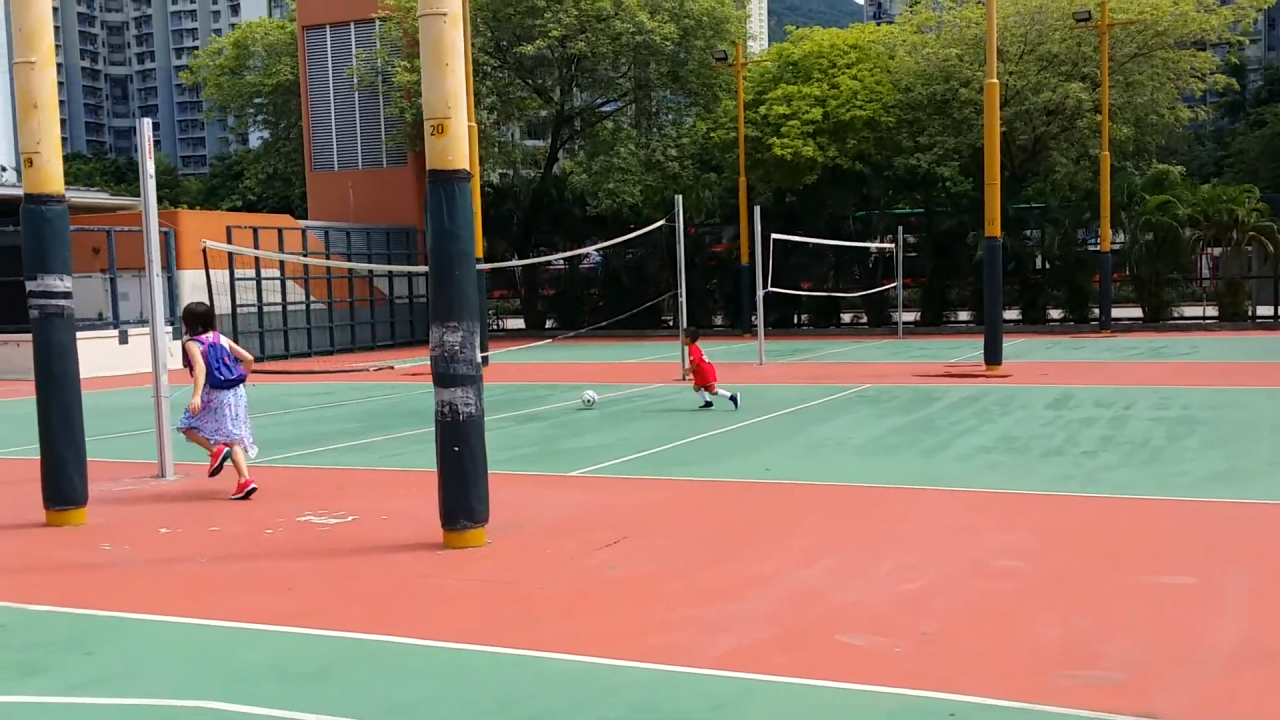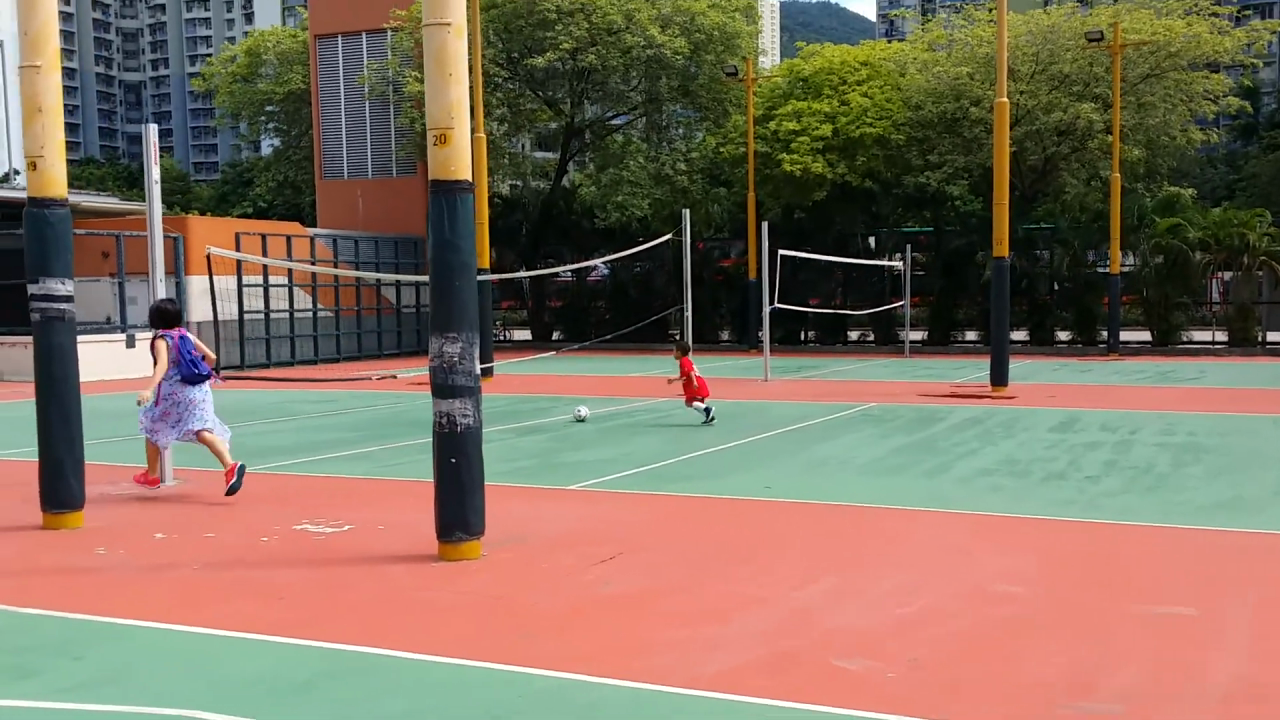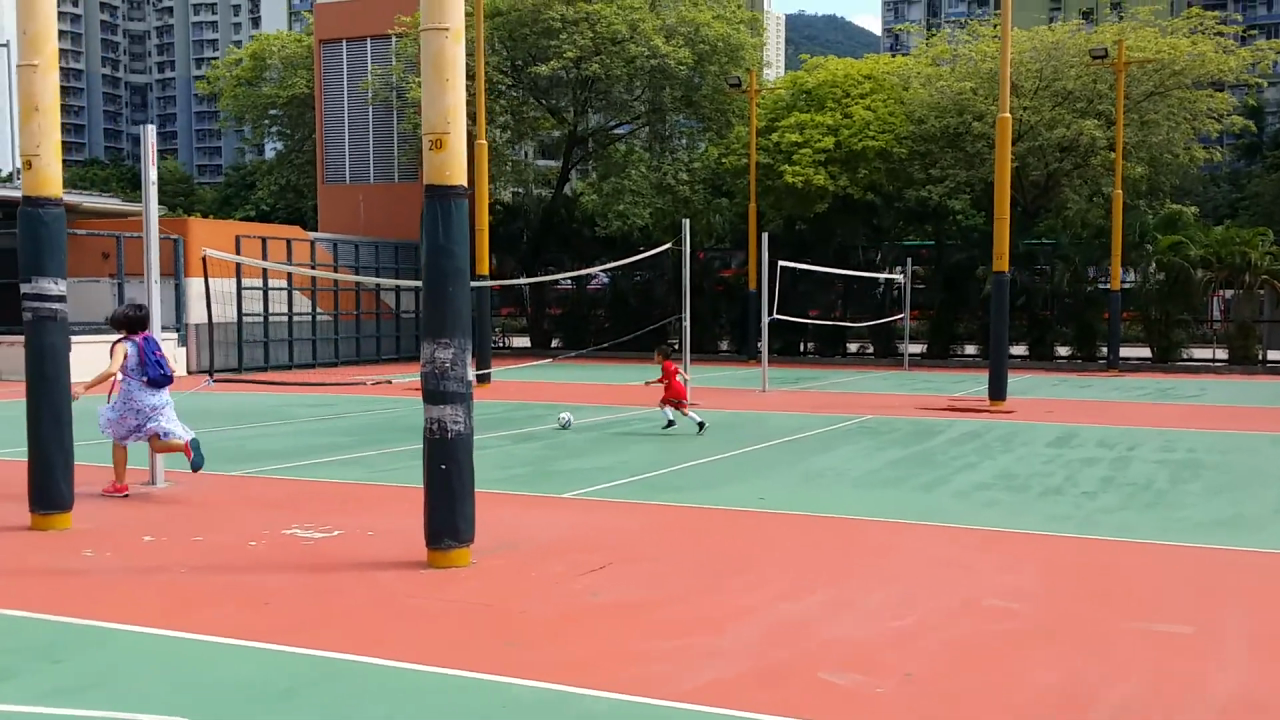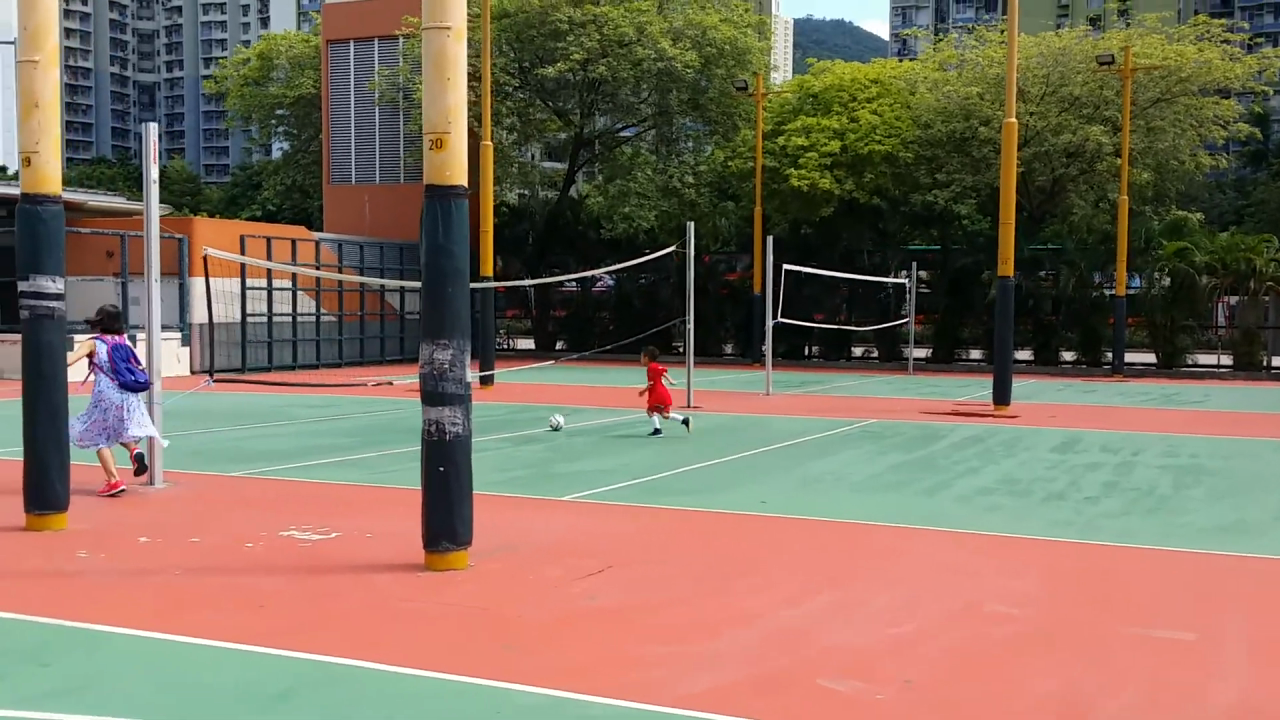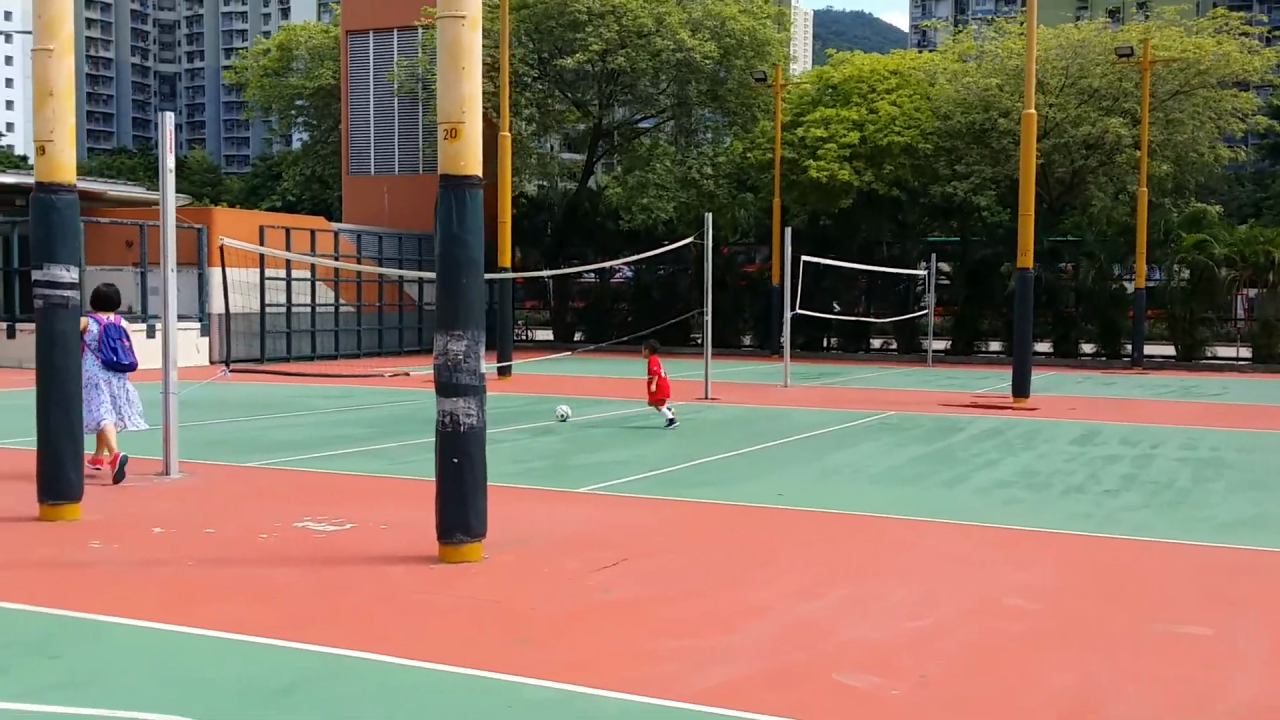
dt=0.1s
person 1, frame 1
left shoulder: (191, 344)
right shoulder: (221, 338)
left elbow: (200, 367)
right elbow: (248, 359)
left wrist: (196, 396)
right wrist: (241, 375)
left hip: (213, 396)
right hip: (235, 393)
left knee: (187, 426)
right knee: (232, 439)
left ankle: (216, 451)
right ankle: (245, 481)
person 1, frame 2
left shoulder: (160, 340)
right shoulder: (187, 335)
left elbow: (161, 365)
right elbow: (211, 357)
left wrist: (148, 389)
right wrist: (205, 375)
left hip: (175, 392)
right hip: (200, 390)
left knee: (153, 428)
right knee: (204, 433)
left ankle: (152, 477)
right ankle: (231, 467)
person 1, frame 3
left shoulder: (122, 345)
right shoulder: (150, 340)
left elbow: (113, 370)
right elbow: (170, 367)
left wrist: (85, 387)
left hip: (135, 397)
right hip: (158, 396)
left knee: (119, 436)
right knee: (156, 440)
left ankle: (120, 485)
right ankle: (187, 445)
person 1, frame 4
left shoulder: (93, 343)
right shoulder: (124, 342)
left elbow: (67, 361)
left hip: (107, 397)
right hip: (129, 396)
left knee: (98, 440)
right knee: (124, 434)
left ankle: (114, 481)
right ankle: (135, 451)
person 1, frame 5
left shoulder: (87, 321)
right shoulder: (121, 322)
right elbow: (128, 349)
left hip: (95, 375)
right hip: (118, 376)
left knee: (102, 418)
right knee: (111, 415)
left ankle: (117, 455)
right ankle: (98, 457)
